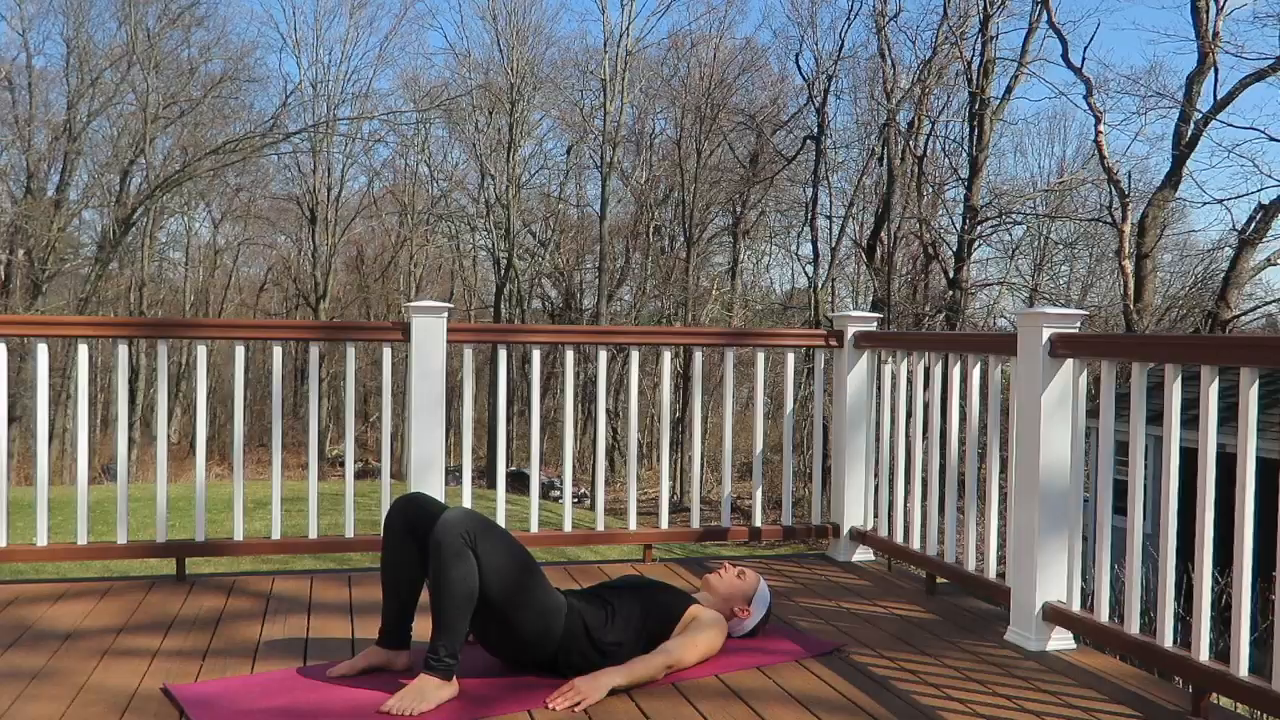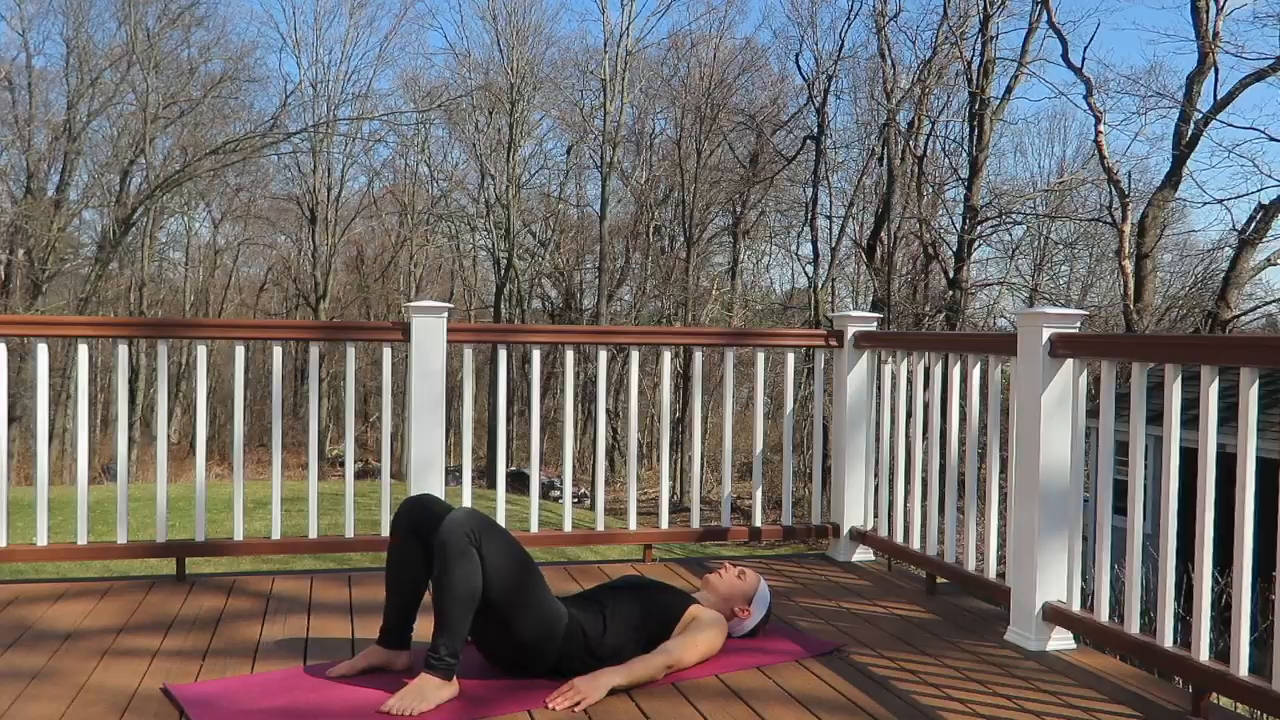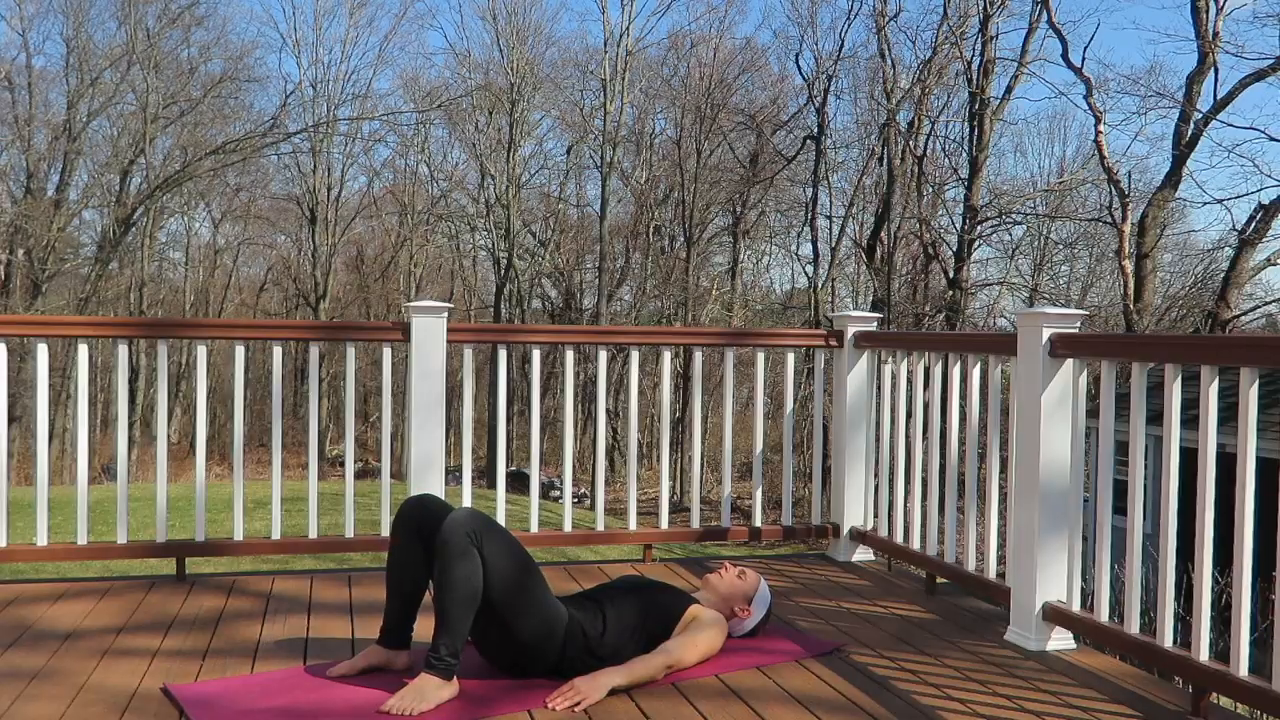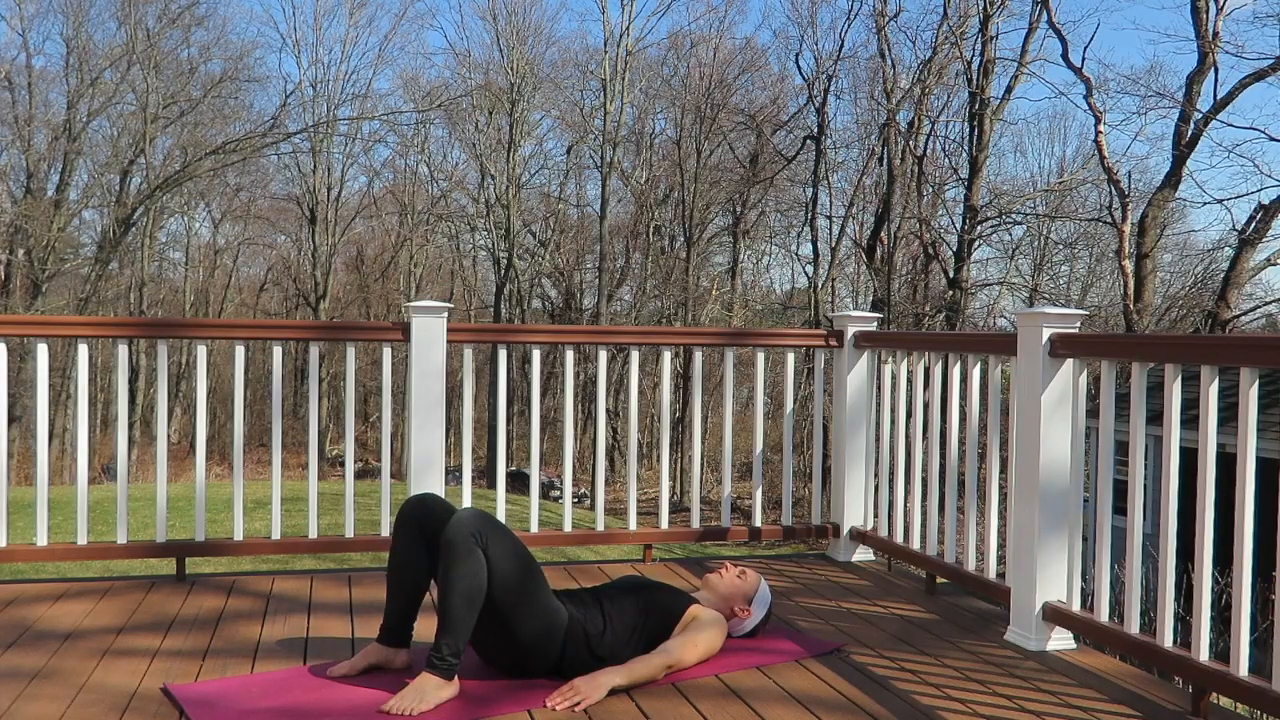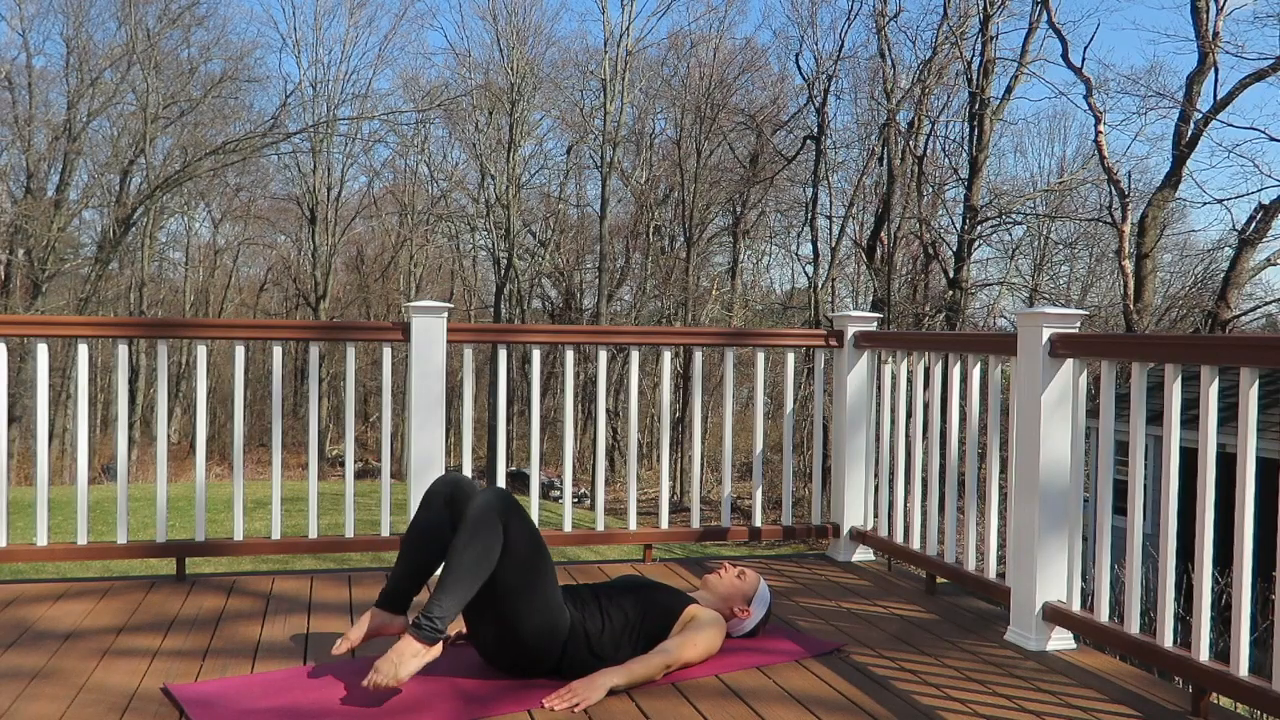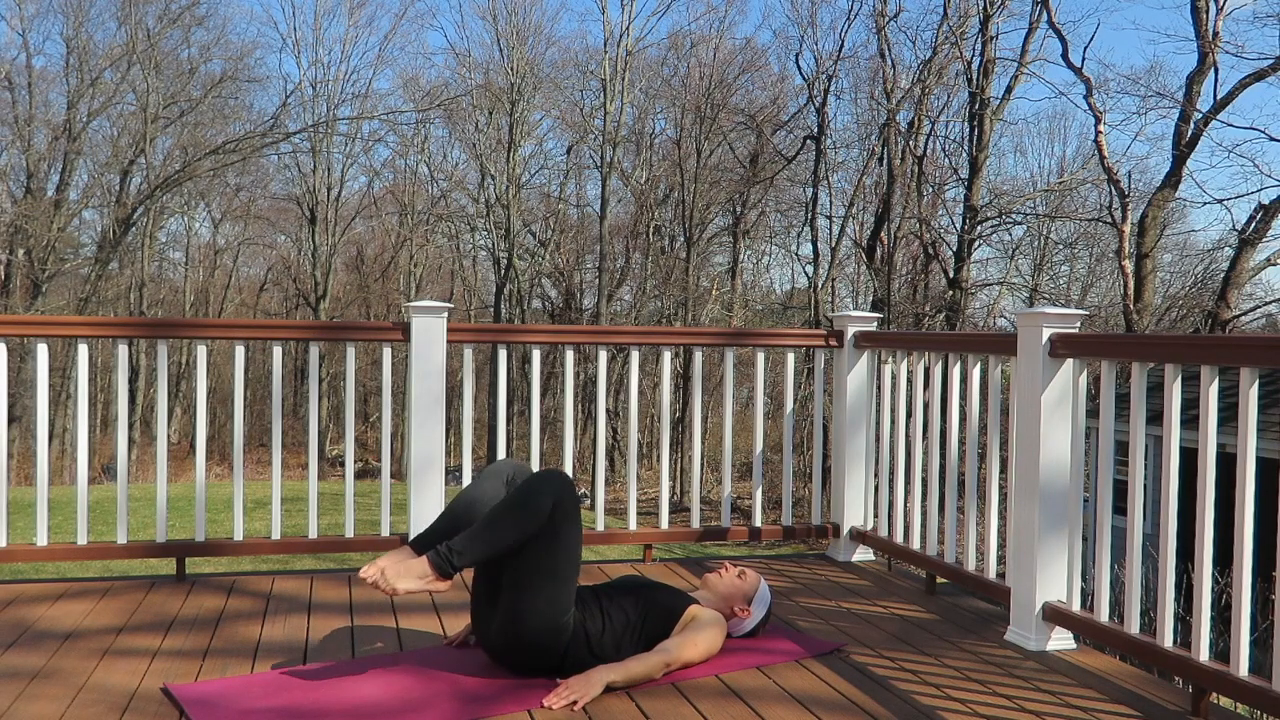
dt=0.4s
person 1, frame 1
left shoulder: (710, 624)
right shoulder: (666, 601)
left elbow: (666, 660)
left wrist: (607, 677)
right wrist: (473, 619)
left hip: (554, 634)
right hip: (531, 623)
left knee: (458, 526)
right knee: (412, 510)
left ankle: (440, 676)
right ankle: (392, 646)
person 1, frame 2
left shoulder: (709, 624)
right shoulder: (667, 601)
left elbow: (666, 660)
left wrist: (606, 677)
right wrist: (472, 619)
left hip: (552, 640)
right hip: (534, 626)
left knee: (464, 526)
right knee: (420, 510)
left ankle: (441, 675)
right ankle: (392, 647)
person 1, frame 3
left shoulder: (710, 624)
right shoulder: (665, 601)
left elbow: (666, 660)
left wrist: (606, 677)
right wrist: (470, 618)
left hip: (552, 641)
right hip: (525, 627)
left knee: (465, 526)
right knee: (420, 510)
left ankle: (441, 675)
right ankle: (392, 645)
person 1, frame 4
left shoulder: (710, 624)
right shoulder: (661, 599)
left elbow: (666, 660)
left wrist: (606, 677)
right wrist: (468, 616)
left hip: (550, 641)
right hip: (518, 628)
left knee: (470, 526)
right knee: (423, 509)
left ankle: (441, 674)
right ankle: (391, 644)
person 1, frame 5
left shoulder: (708, 624)
right shoulder: (658, 597)
left elbow: (665, 660)
left wrist: (606, 677)
right wrist: (477, 612)
left hip: (546, 639)
right hip: (510, 627)
left knee: (494, 503)
right knee: (452, 488)
left ankle: (425, 636)
right ankle: (389, 611)
person 1, frame 6
left shoulder: (709, 624)
right shoulder: (662, 599)
left elbow: (664, 659)
left wrist: (603, 674)
right wrist: (487, 620)
left hip: (543, 638)
right hip: (512, 626)
left knee: (554, 486)
right knee: (509, 474)
left ankle: (436, 565)
right ankle: (413, 555)
